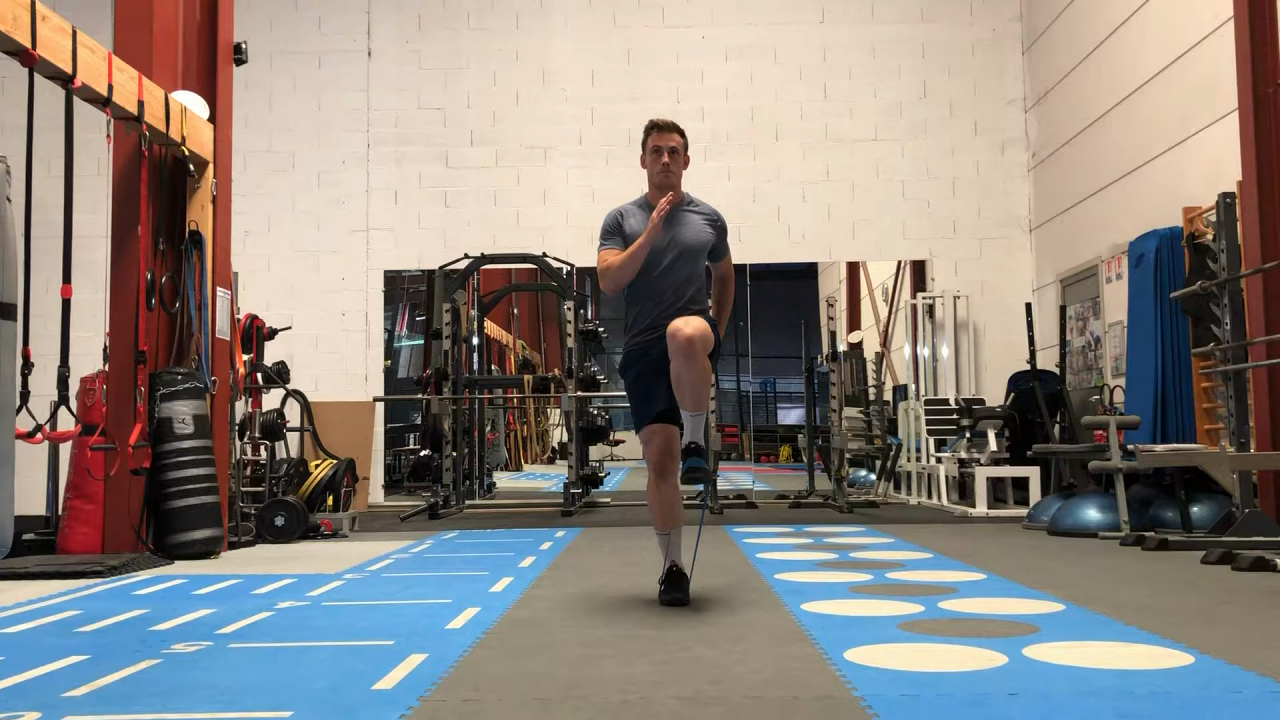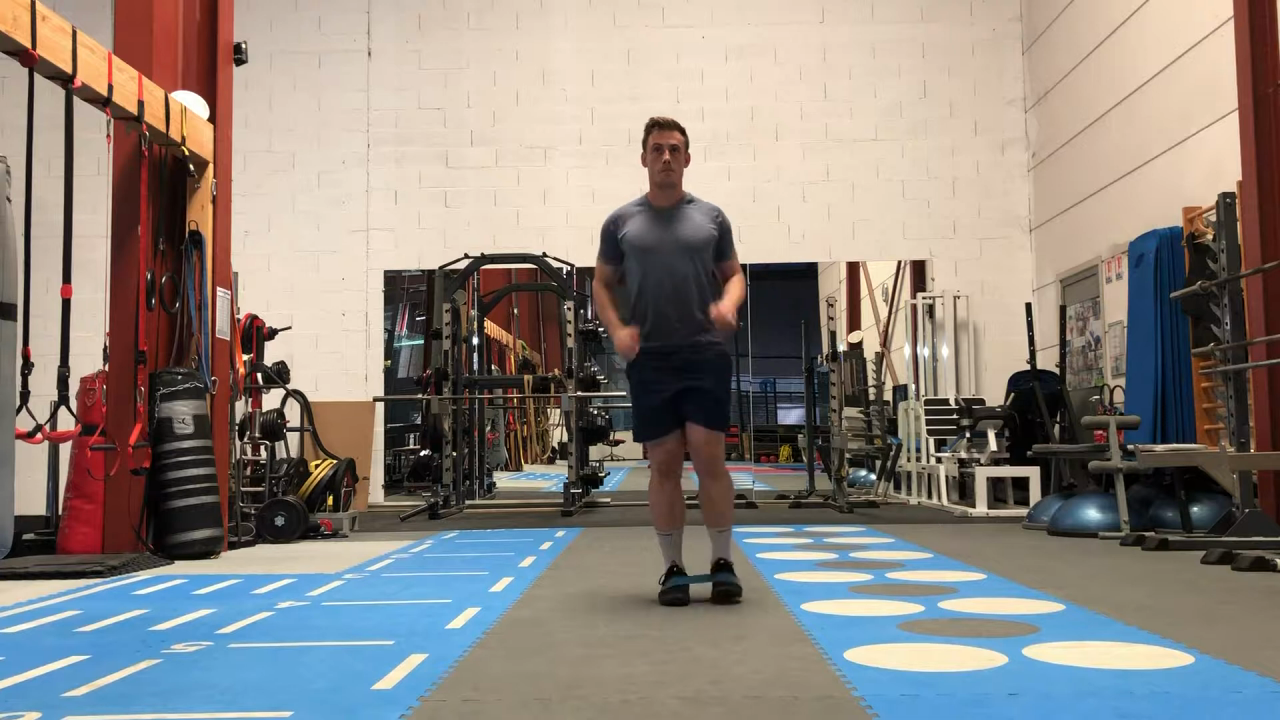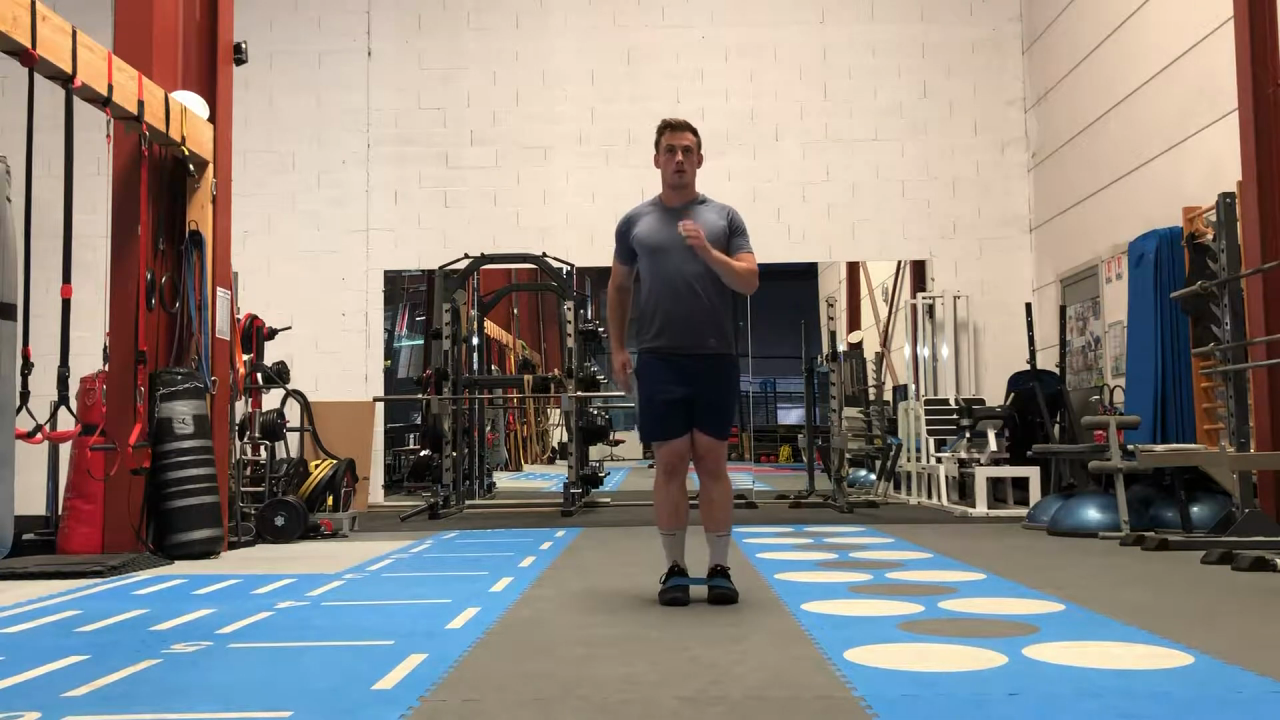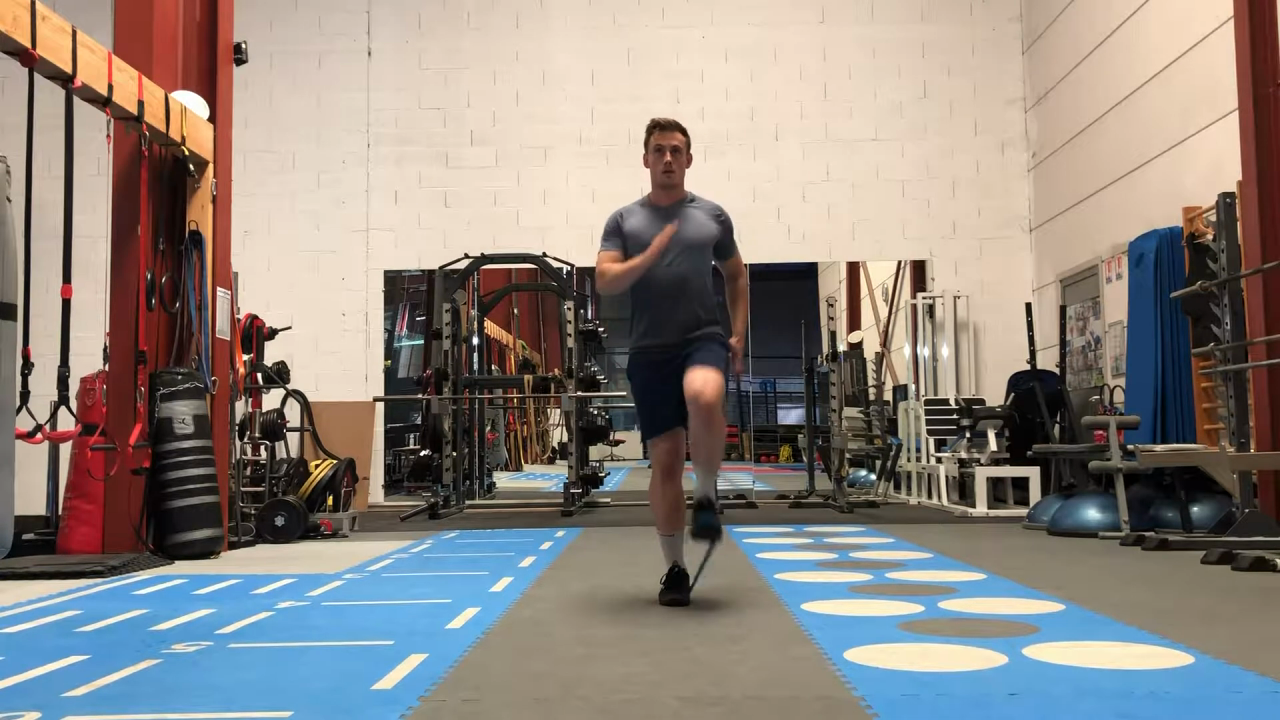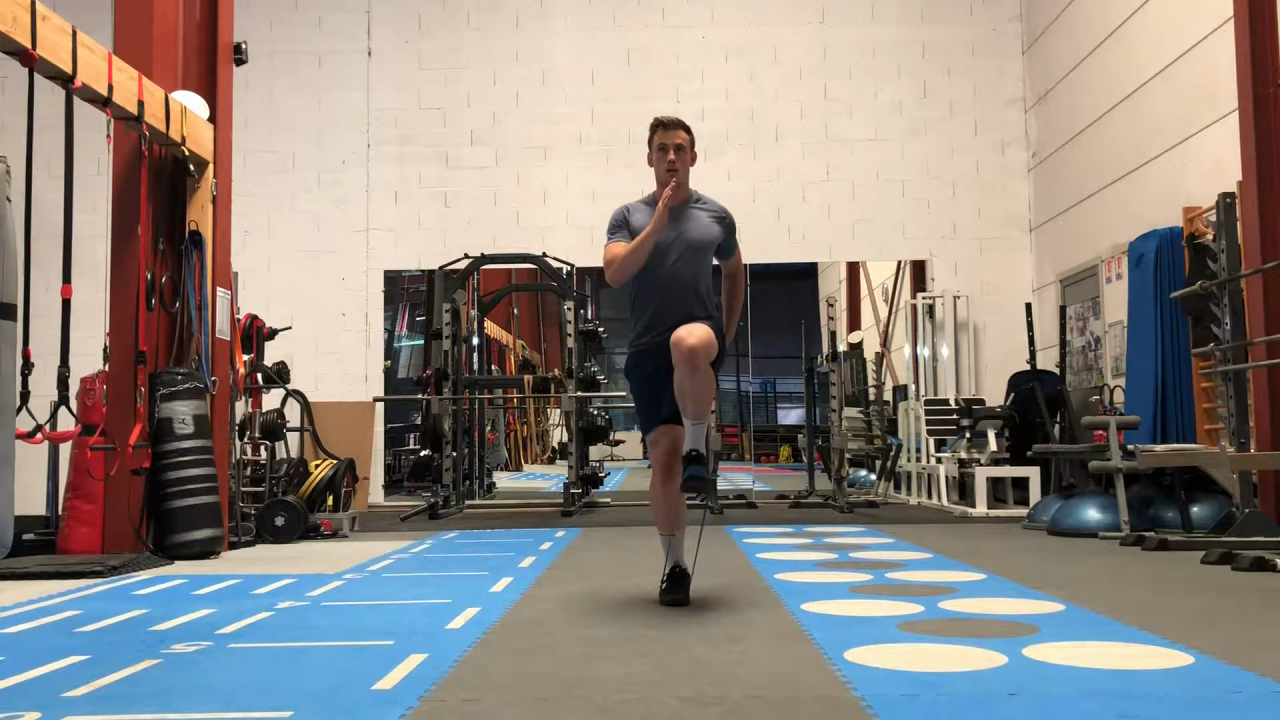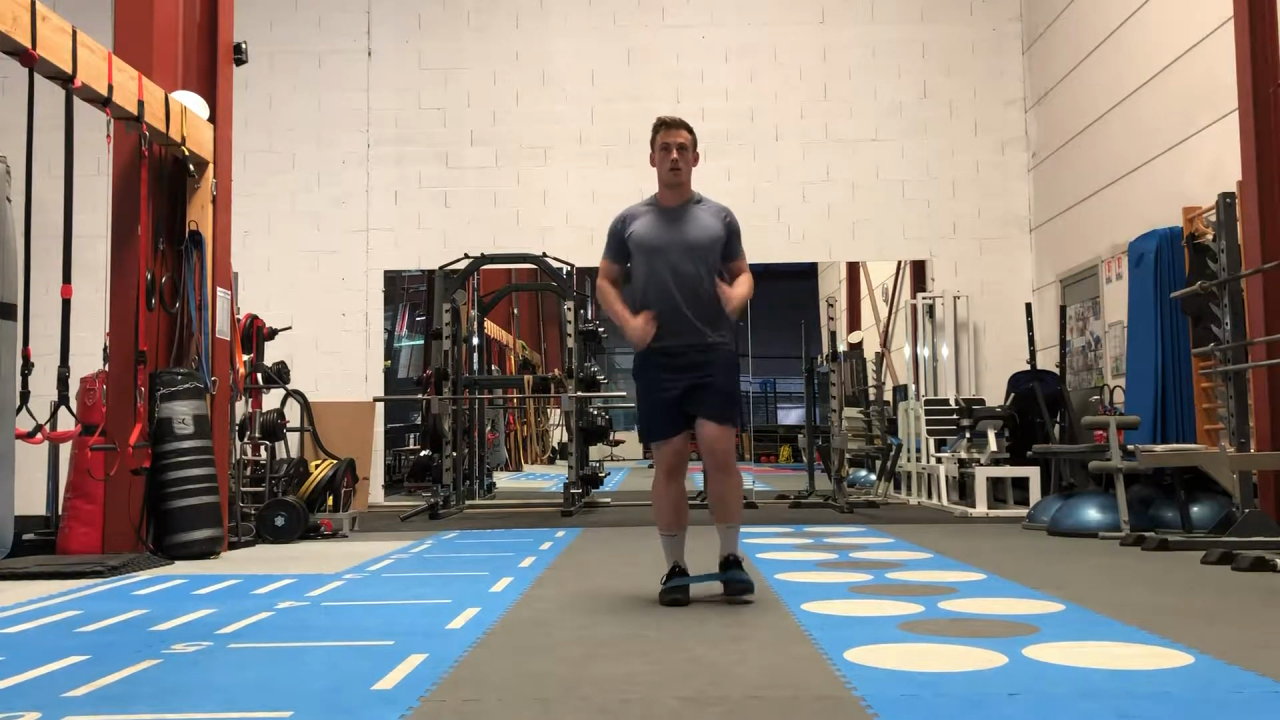
dt=0.5s
person 1, frame 1
left shoulder: (709, 217)
right shoulder: (622, 218)
left elbow: (724, 277)
right elbow: (609, 280)
left wrist: (716, 330)
right wrist: (651, 233)
left hip: (692, 329)
right hip: (643, 348)
left knee: (684, 336)
right knee: (660, 457)
left ankle: (695, 444)
right ankle: (673, 567)
person 1, frame 2
left shoulder: (711, 217)
right shoulder: (621, 222)
left elbow: (733, 275)
right elbow: (602, 283)
left wrist: (727, 305)
right wrist: (617, 329)
left hip: (706, 353)
right hip: (651, 359)
left knee: (708, 459)
right knee: (665, 463)
left ankle: (722, 562)
right ankle: (673, 568)
person 1, frame 3
left shoulder: (724, 216)
right shoulder: (634, 222)
left elbow: (749, 279)
right elbow: (618, 287)
left wrist: (709, 251)
right wrist: (617, 348)
left hip: (714, 357)
right hip: (658, 360)
left knee: (711, 462)
right knee: (670, 463)
left ankle: (719, 569)
right ankle: (675, 569)
person 1, frame 4
left shoulder: (713, 215)
right shoulder: (624, 219)
left elbow: (736, 275)
right elbow: (604, 281)
left wrist: (738, 332)
right wrist: (650, 254)
left hip: (704, 339)
right hip: (650, 353)
left knee: (704, 398)
right knee: (665, 461)
left ankle: (707, 497)
right ankle: (674, 567)
person 1, frame 5
left shoulder: (717, 215)
right shoulder: (629, 215)
left elbow: (734, 272)
right elbow: (614, 273)
left wrist: (728, 330)
right wrist: (657, 222)
left hip: (698, 332)
right hip: (648, 348)
left knee: (687, 344)
right knee: (662, 458)
left ankle: (696, 450)
right ankle: (675, 568)
person 1, frame 6
left shoulder: (720, 217)
right shoulder: (630, 221)
left elbow: (742, 274)
right elbow: (605, 282)
left wrist: (737, 296)
right wrist: (628, 321)
left hip: (713, 351)
right hip: (656, 358)
left knee: (720, 454)
right knee: (669, 463)
left ankle: (731, 556)
right ankle: (675, 568)
